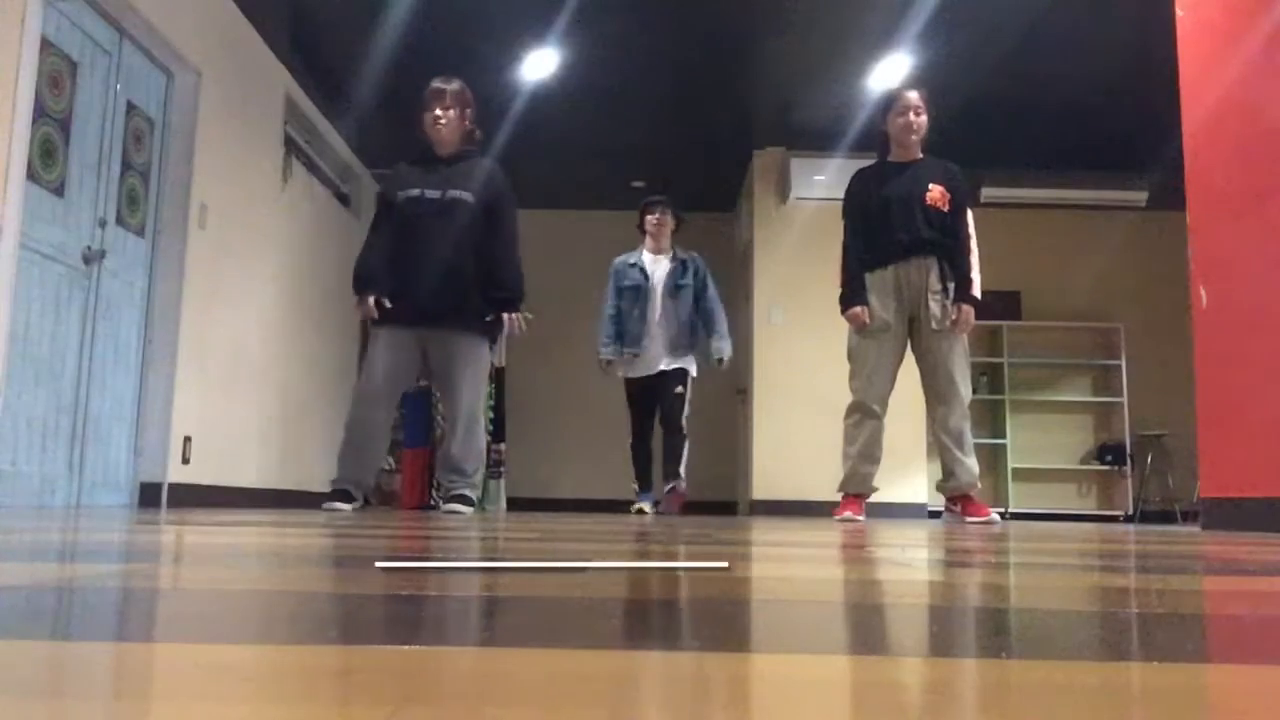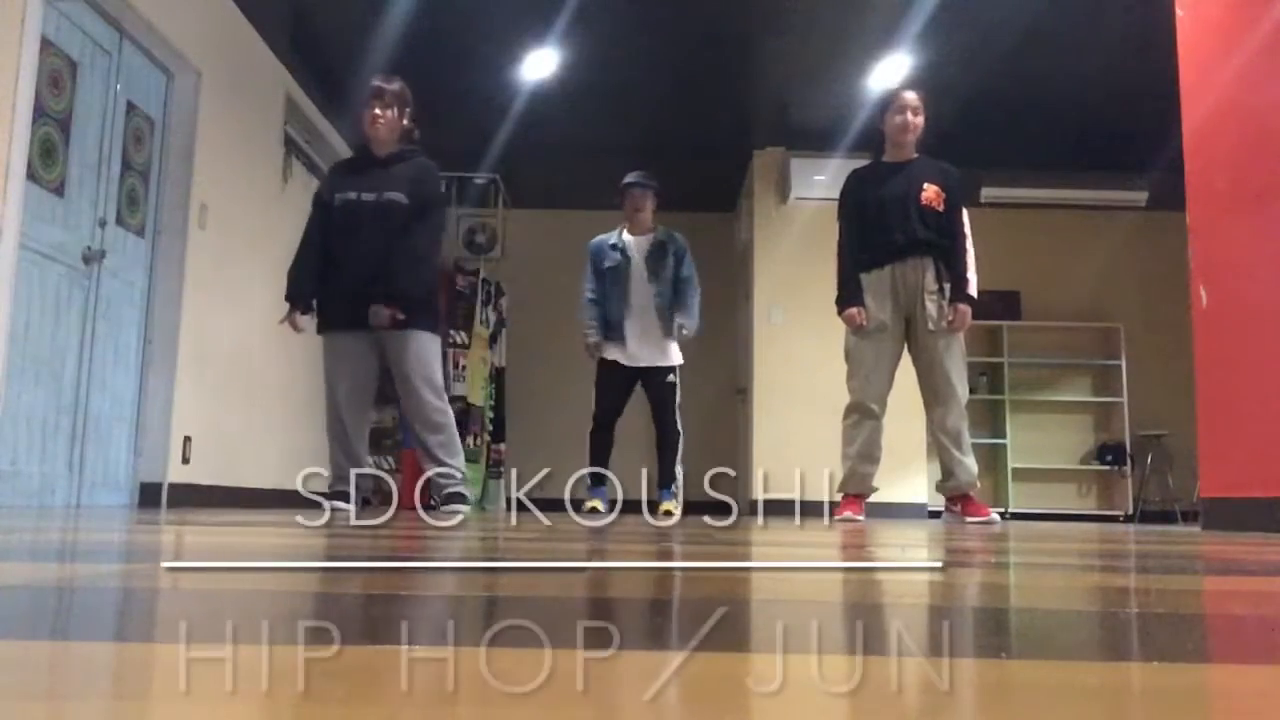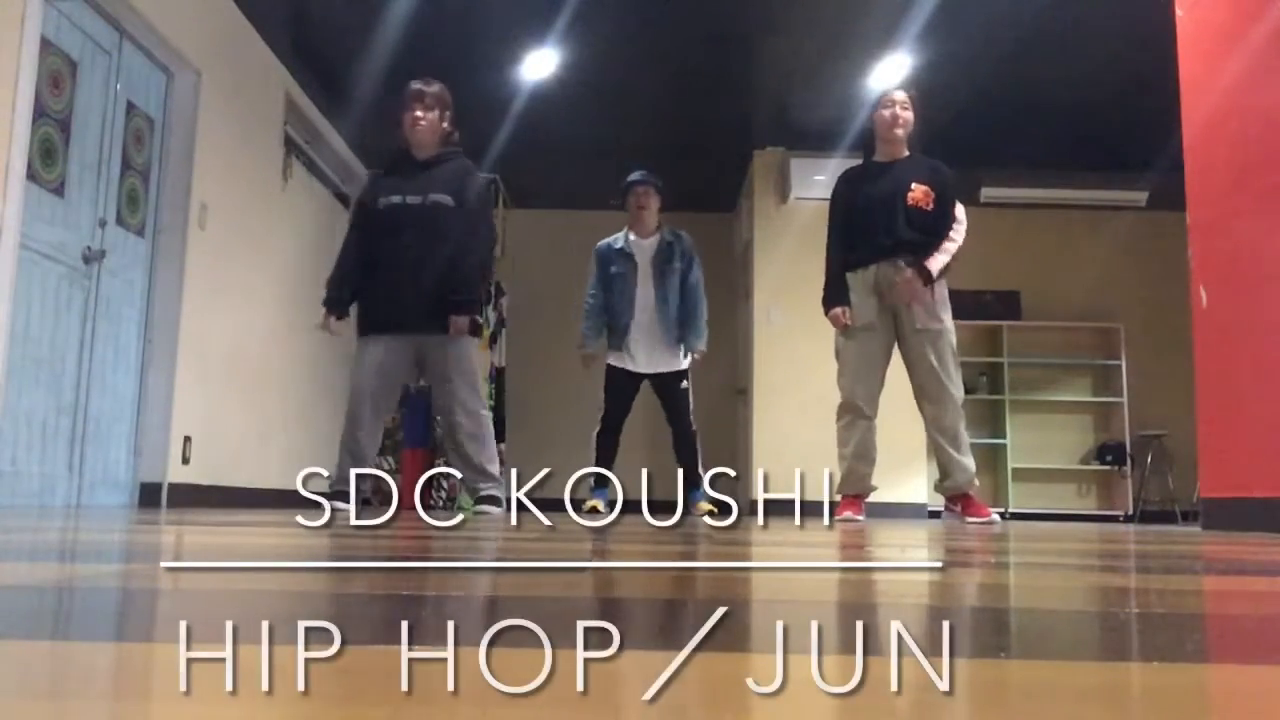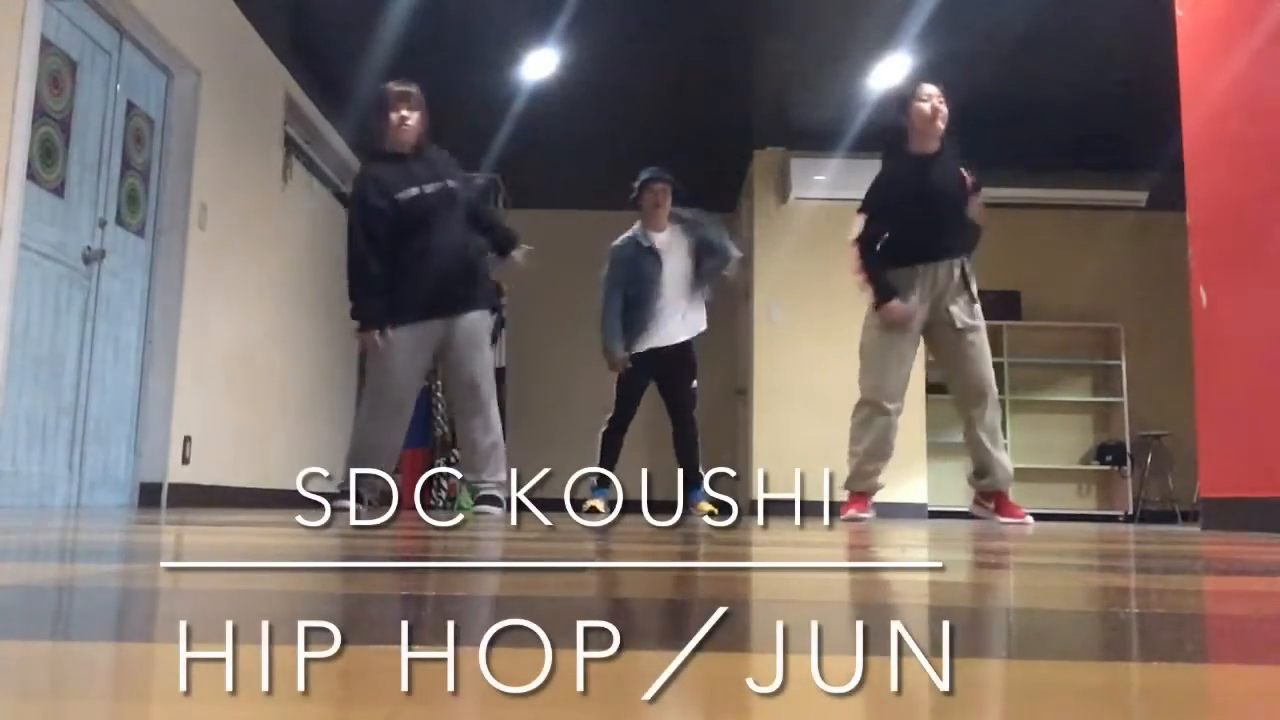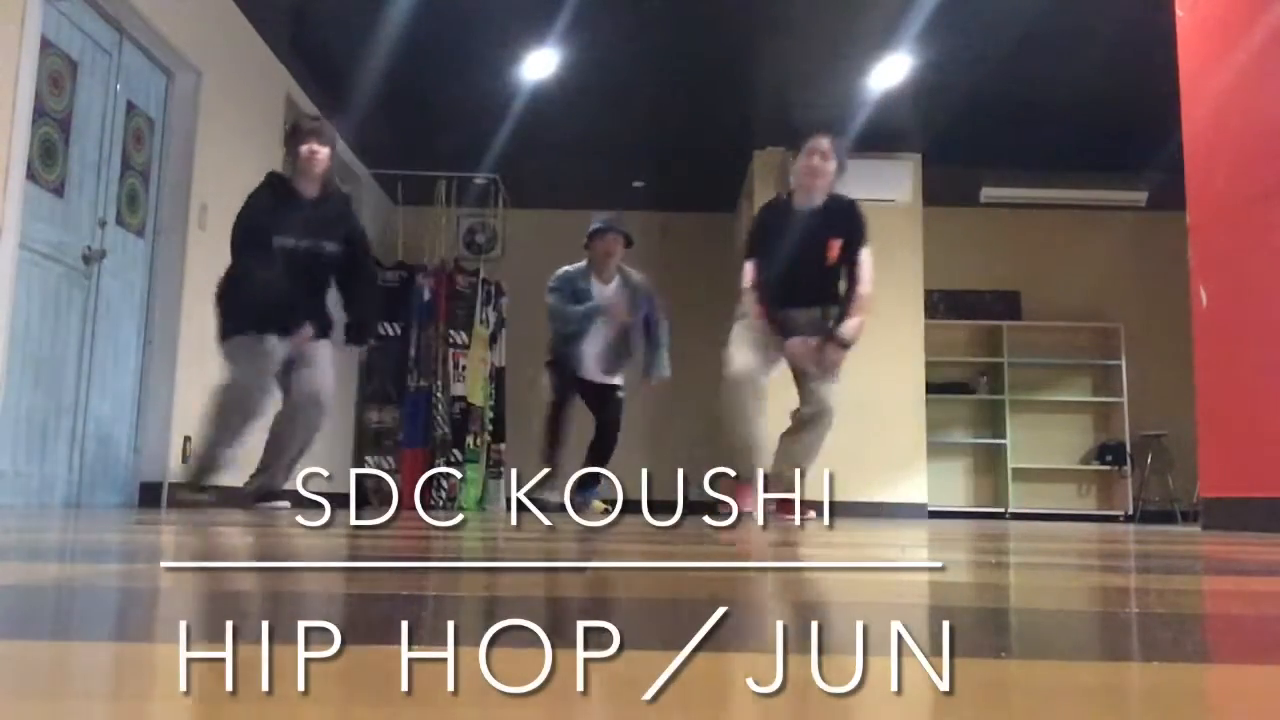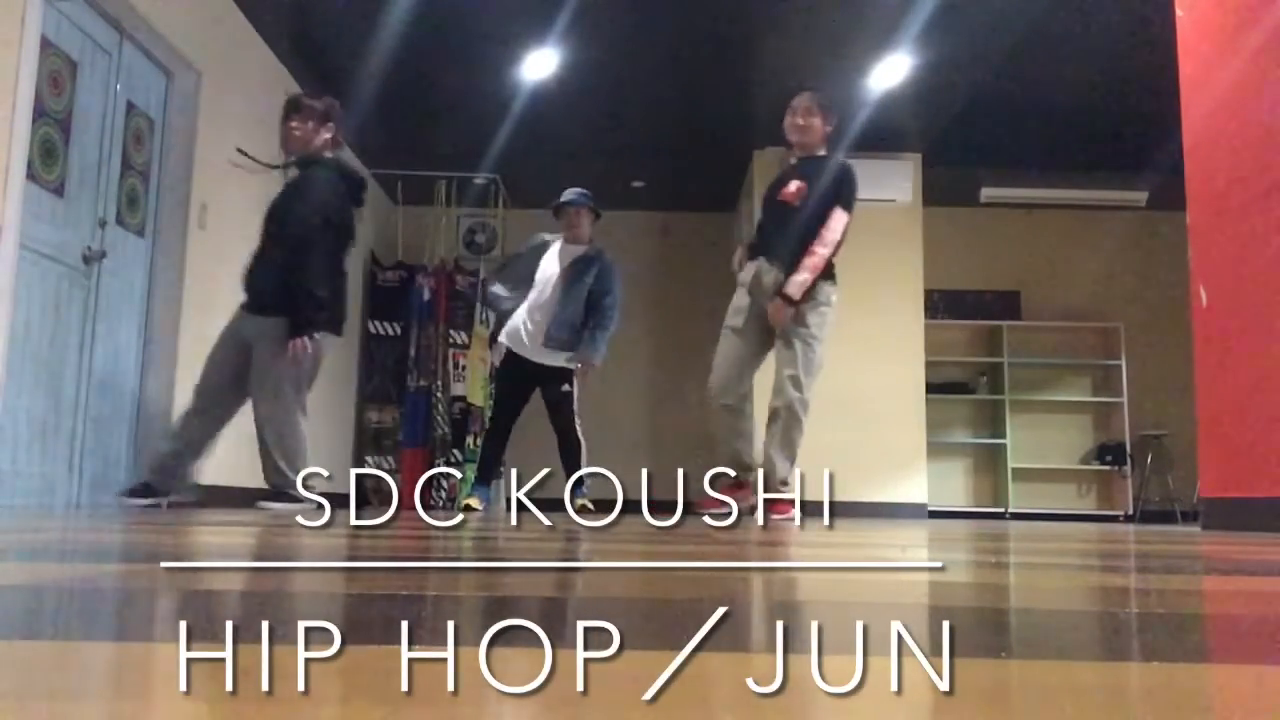
dt=0.7s
person 1, frame 1
left shoulder: (948, 176)
right shoulder: (865, 181)
left elbow: (962, 240)
right elbow: (853, 244)
left wrist: (966, 295)
right wrist: (852, 297)
left hip: (937, 286)
right hip: (881, 287)
left knee: (951, 396)
right knee: (868, 396)
left ankle: (961, 493)
right ankle: (855, 494)
person 1, frame 2
left shoulder: (943, 176)
right shoulder: (861, 181)
left elbow: (959, 239)
right elbow: (848, 245)
left wrist: (963, 294)
right wrist: (848, 298)
left hip: (934, 286)
right hip: (877, 286)
left knee: (948, 395)
right knee: (866, 395)
left ankle: (960, 493)
right ankle: (854, 493)
person 1, frame 3
left shoulder: (934, 173)
right shoulder: (851, 181)
left elbow: (956, 230)
right elbow: (836, 244)
left wrist: (926, 271)
right wrist: (834, 297)
left hip: (922, 286)
right hip: (863, 286)
left knee: (942, 393)
right knee: (857, 395)
left ankle: (959, 492)
right ankle: (853, 493)
person 1, frame 4
left shoulder: (948, 155)
right shoulder: (896, 173)
right elbow: (862, 240)
left wrist: (971, 196)
right wrist: (882, 295)
left hip: (955, 281)
right hip: (900, 286)
left knee: (980, 389)
right knee: (882, 393)
left ankle: (992, 491)
right ankle: (861, 491)
person 1, frame 5
left shoulder: (846, 214)
right shoulder: (772, 215)
left elbow: (862, 281)
right elbow: (753, 285)
left wrist: (843, 337)
right wrist: (785, 336)
left hip: (817, 320)
right hip: (767, 317)
left knee: (819, 406)
right knee: (741, 372)
left ankle: (779, 490)
right ankle: (747, 479)
person 1, frame 6
left shoulder: (838, 173)
right shoulder: (786, 173)
left elbow: (827, 239)
left wrist: (793, 291)
right wrist: (746, 254)
left hip: (804, 292)
right hip: (754, 282)
left knee: (789, 393)
right knee: (722, 385)
left ankle: (777, 490)
right ankle: (739, 477)
person 2, frame 1
left shoulder: (486, 176)
right shoulder: (402, 175)
left elbow: (502, 244)
right elbow: (380, 236)
left wrist: (508, 301)
right wrist: (368, 285)
left hip: (463, 314)
right hip: (399, 310)
left knee: (464, 407)
right knee: (371, 399)
left ankle: (460, 490)
right ankle: (349, 486)
person 2, frame 2
left shoulder: (423, 174)
right shoulder: (340, 176)
left elbow: (424, 244)
right elbow: (314, 241)
left wrist: (395, 296)
right wrist: (300, 295)
left hip: (409, 311)
right hip: (345, 311)
left knee: (426, 402)
right knee: (345, 406)
left ankle: (451, 487)
right ankle: (347, 489)
person 2, frame 3
left shoulder: (464, 176)
right shoulder: (383, 181)
left elbow: (478, 245)
right elbow: (357, 246)
left wrist: (466, 304)
right wrist: (337, 301)
left hip: (445, 317)
right hip: (385, 317)
left knee: (466, 409)
right knee: (363, 404)
left ankle: (488, 491)
right ankle: (346, 488)
person 2, frame 4
left shoulder: (443, 162)
right shoulder: (373, 178)
left elbow: (474, 208)
right elbow: (364, 254)
left wrist: (505, 240)
right wrist: (369, 316)
left hip: (467, 304)
right hip: (405, 313)
left knee: (477, 399)
right knee: (387, 403)
left ankle: (489, 487)
right ankle: (359, 489)
person 2, frame 5
left shoulder: (340, 211)
right shoulder: (265, 203)
left elbow: (358, 273)
right elbow: (250, 268)
left wrist: (359, 329)
right wrist: (292, 322)
left hip: (307, 326)
right hip: (253, 321)
left knee: (314, 397)
right knee: (248, 388)
left ankle: (267, 484)
right ankle: (202, 472)
person 2, frame 6
left shoulder: (322, 183)
right shoulder: (310, 179)
left elbow: (309, 252)
left wrist: (308, 321)
left hip: (293, 315)
right hip: (267, 308)
left knee: (276, 401)
right knee: (213, 390)
left ankle: (292, 488)
right ankle: (165, 478)
person 3, frame 1
left shoulder: (691, 265)
right shoulder: (623, 266)
left elbow: (710, 306)
right elbow: (611, 312)
left wrist: (721, 344)
right wrist: (607, 350)
left hip: (676, 360)
right hip: (636, 363)
left knee: (674, 423)
right knee: (640, 431)
left ankle: (673, 486)
right ankle: (644, 494)
person 3, frame 2
left shoulder: (673, 244)
right shoulder: (602, 247)
left elbow: (687, 286)
right elbow: (592, 295)
left wrist: (686, 319)
right wrist: (593, 335)
left hip: (662, 351)
right hip: (616, 351)
left knee: (667, 421)
right knee: (604, 420)
left ankle: (669, 492)
right ankle: (597, 491)
person 3, frame 3
left shoulder: (680, 245)
right shoulder: (608, 250)
left elbow: (694, 295)
right elbow: (596, 299)
left wrist: (697, 340)
right wrist: (588, 341)
left hip: (671, 355)
right hip: (623, 355)
left knee: (683, 424)
right knee: (611, 423)
left ankle: (696, 494)
right ankle: (599, 492)
person 3, frame 4
left shoulder: (688, 225)
right shoulder: (627, 247)
left elbow: (713, 232)
right elbow: (613, 299)
left wrist: (727, 255)
right wrist: (612, 345)
left hip: (680, 343)
right hip: (640, 346)
left knee: (685, 420)
right knee: (620, 418)
left ankle: (695, 493)
right ankle: (600, 490)
person 3, frame 5
left shoulder: (636, 285)
right shoulder: (566, 278)
left elbow: (656, 324)
right elbow: (560, 317)
left wrist: (658, 364)
right wrist: (600, 310)
left hip: (605, 371)
right hip: (566, 365)
left knee: (610, 428)
right knee: (559, 407)
left ankle: (586, 491)
right ankle: (550, 478)
person 3, frame 6
left shoulder: (599, 263)
right shoulder: (545, 247)
left elbow: (607, 313)
right elbow: (514, 273)
left wrist: (591, 353)
right wrist: (501, 299)
left hip: (559, 357)
right hip: (519, 349)
left knee: (565, 423)
right knee: (500, 419)
left ankle: (578, 492)
right ankle: (481, 488)
